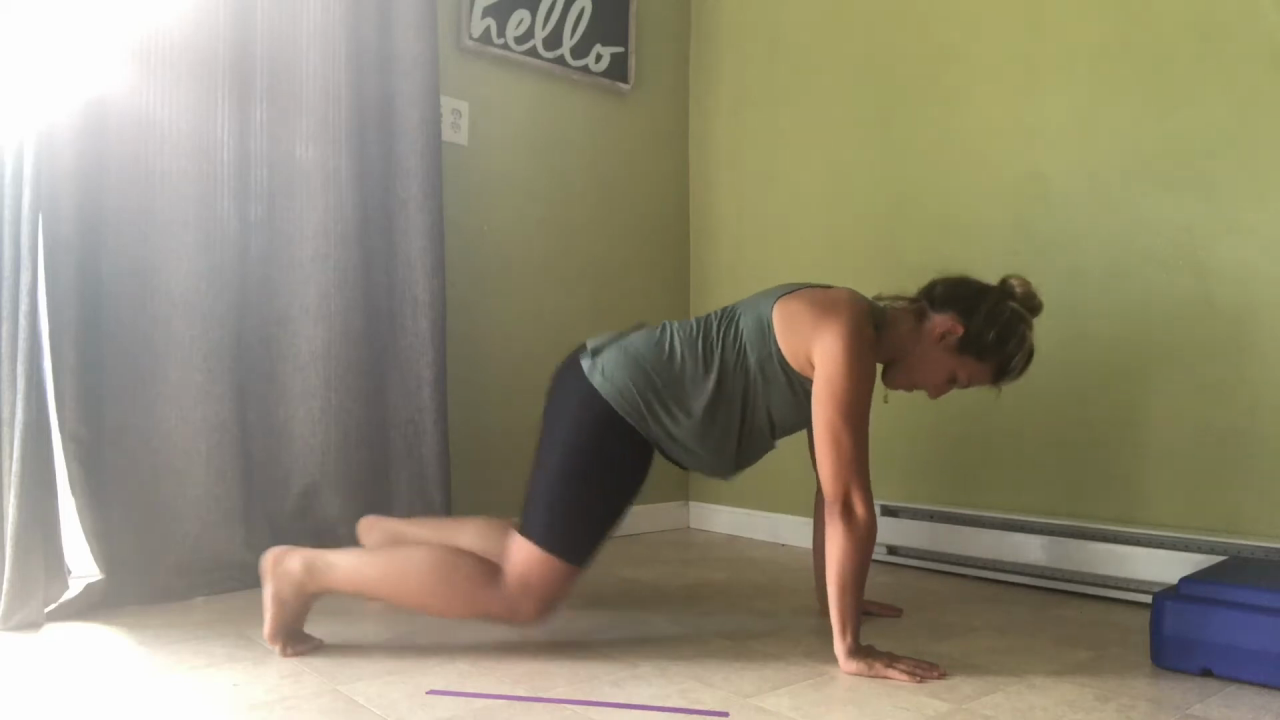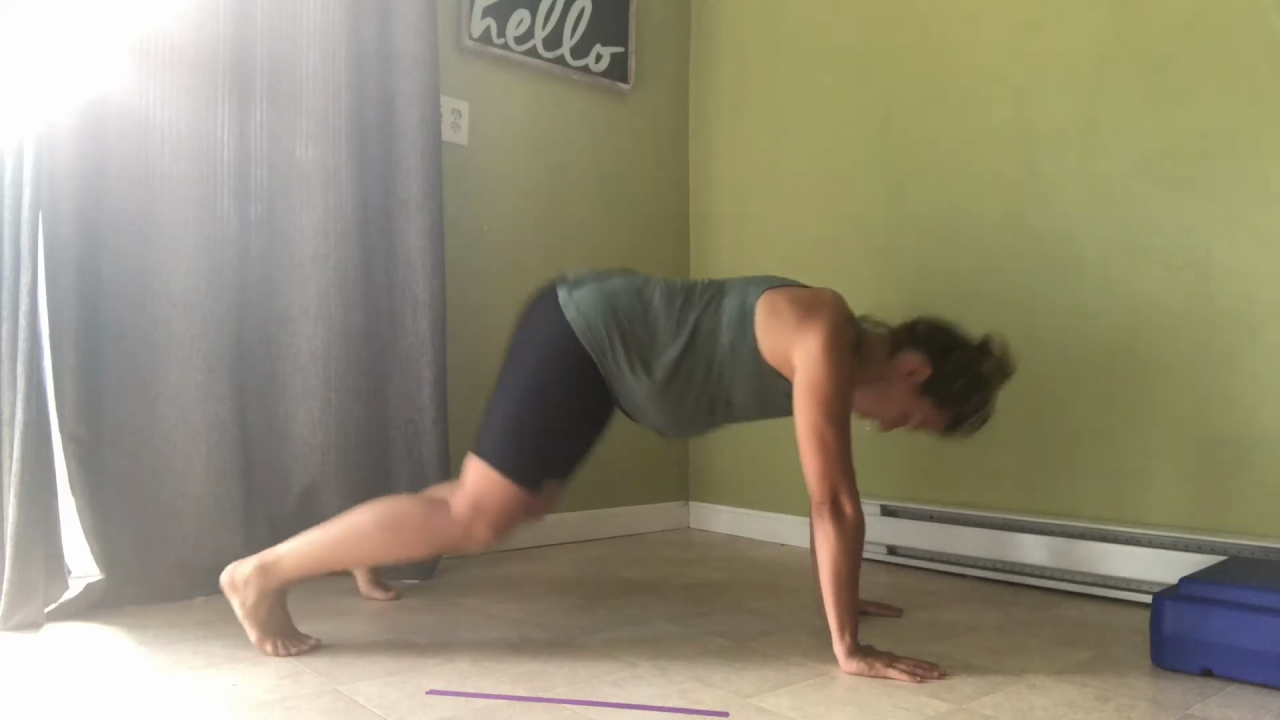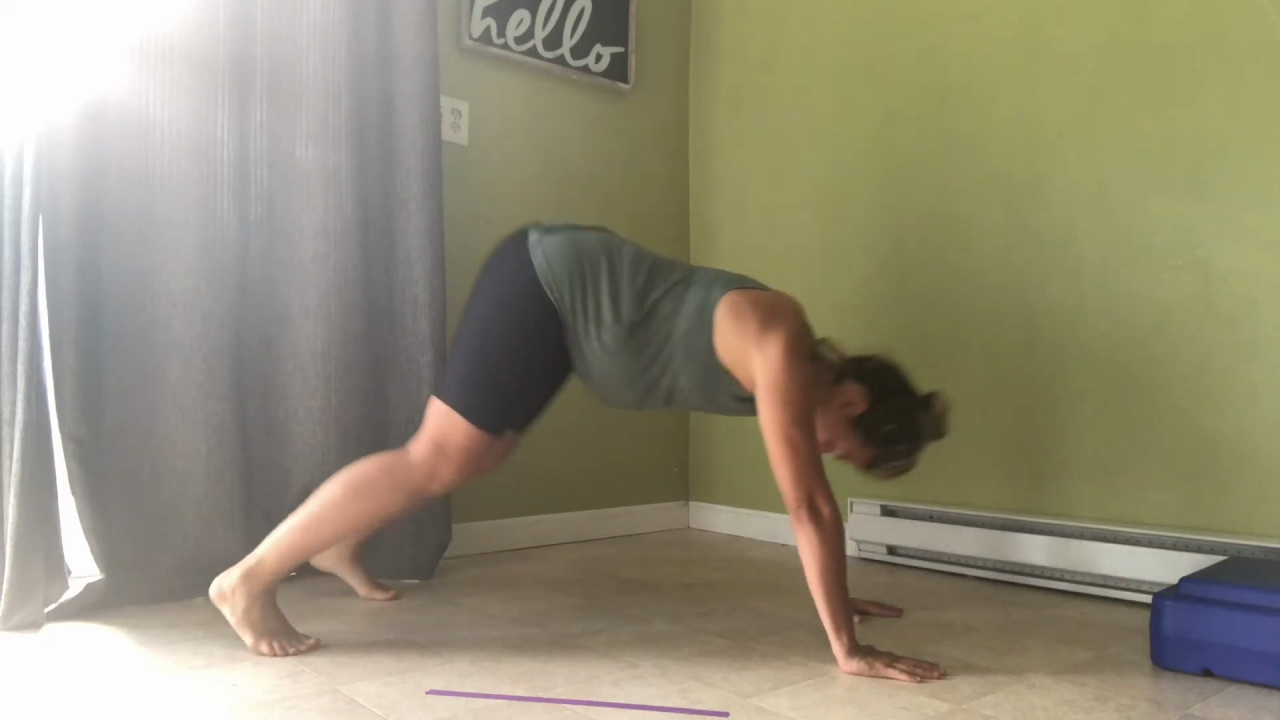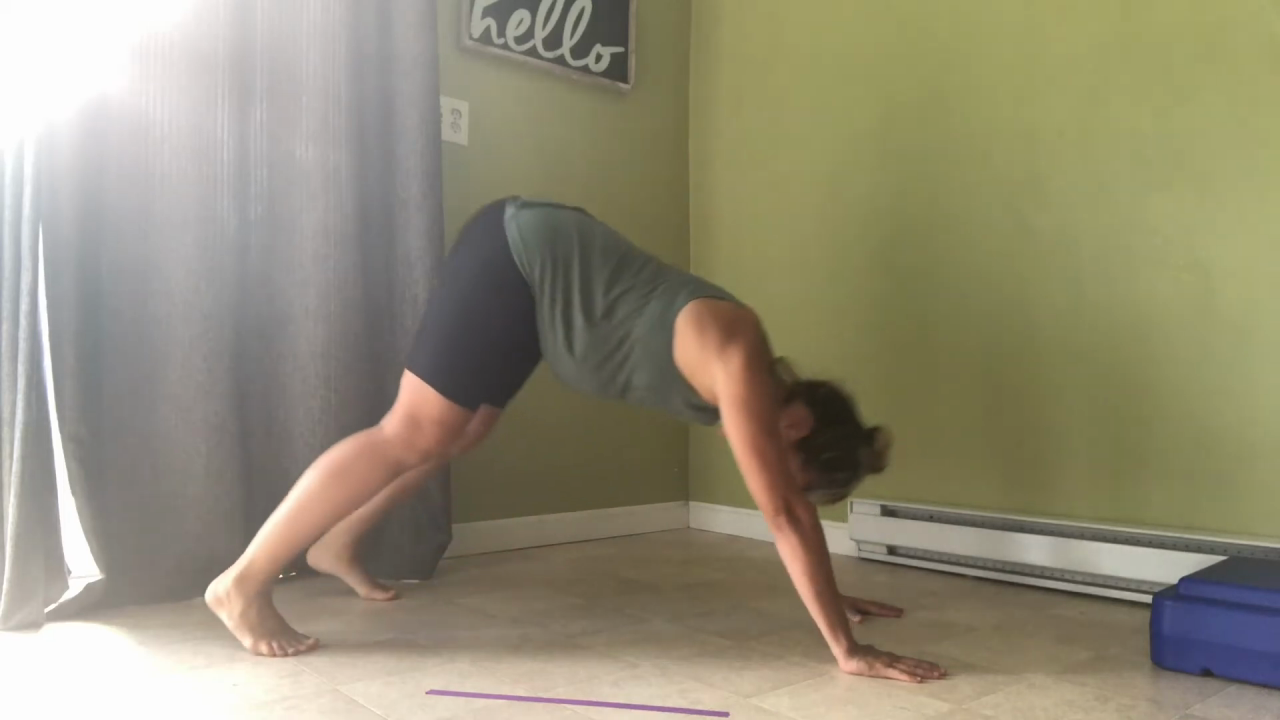
dt=0.2s
person 1, frame 1
left shoulder: (854, 342)
right shoulder: (847, 333)
left elbow: (831, 495)
right elbow: (848, 504)
left wrist: (835, 596)
right wrist: (848, 646)
left hip: (623, 396)
right hip: (612, 395)
left knee: (539, 555)
right knee: (521, 596)
left ankle: (388, 534)
right ankle: (300, 570)
person 1, frame 2
left shoulder: (836, 357)
right shoulder: (827, 340)
left elbow: (827, 501)
right elbow: (834, 507)
left wrist: (841, 599)
right wrist: (847, 646)
left hip: (595, 336)
right hip: (582, 330)
left knee: (517, 502)
right knee: (474, 517)
left ankle: (356, 547)
right ankle: (260, 576)
person 1, frame 3
left shoulder: (792, 372)
right shoulder: (778, 352)
left elbow: (811, 502)
right elbow: (809, 508)
left wrist: (837, 597)
right wrist: (847, 647)
left hip: (559, 287)
right hip: (546, 282)
left knee: (478, 456)
right knee: (435, 461)
left ankle: (340, 547)
right ankle: (247, 582)
person 1, frame 4
left shoulder: (755, 383)
right shoulder: (734, 361)
left elbow: (790, 501)
right elbow: (784, 514)
left wrist: (832, 597)
right wrist: (847, 648)
left hip: (534, 262)
right hip: (515, 256)
left knee: (458, 433)
right knee: (410, 435)
left ankle: (336, 546)
right ankle: (242, 585)
